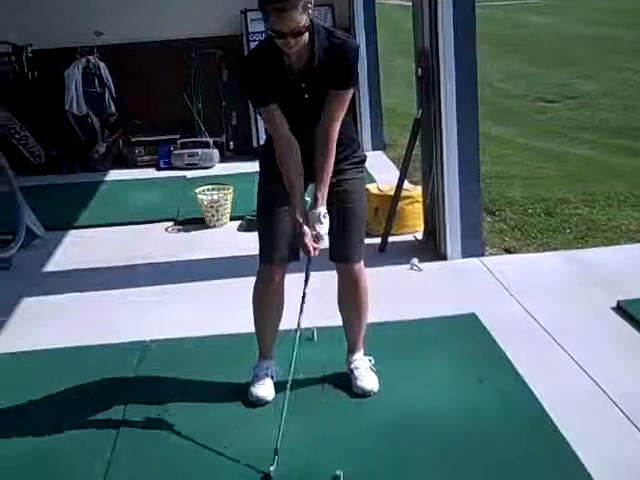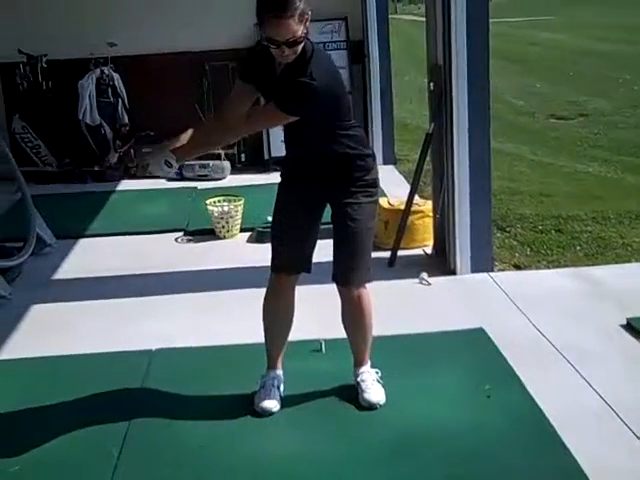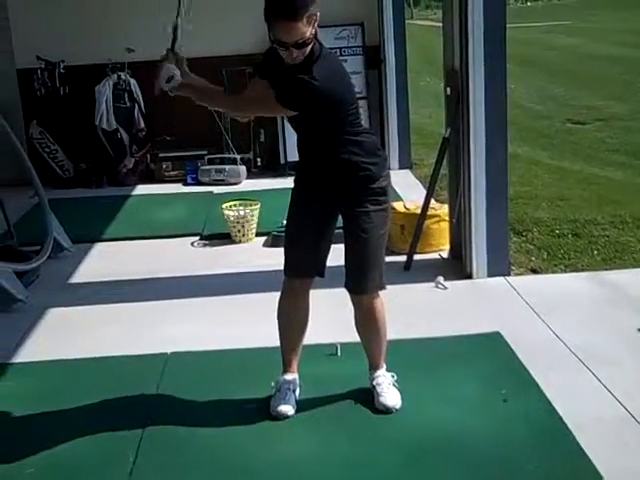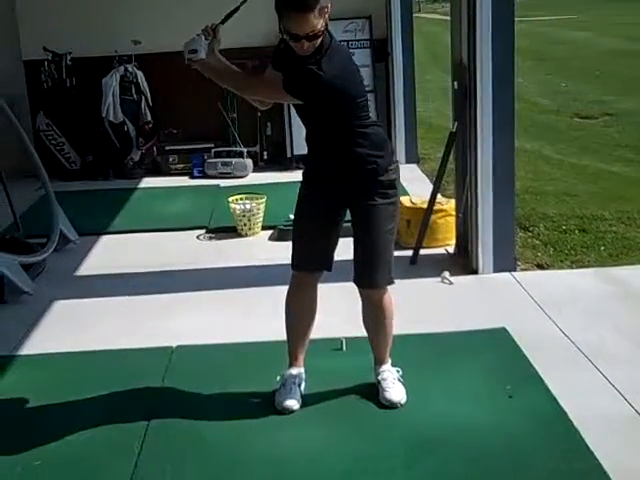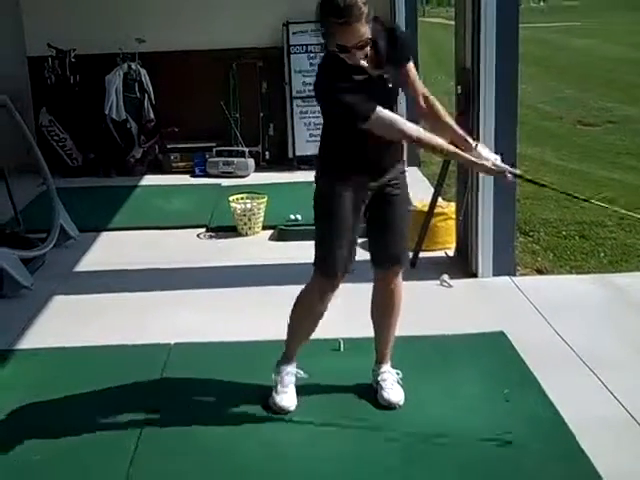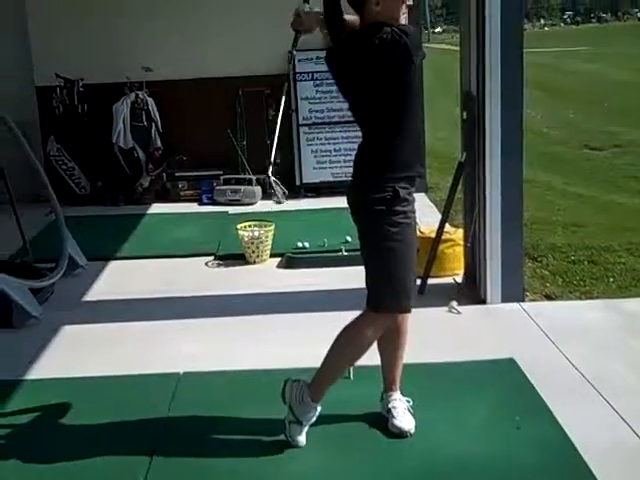
dt=0.7s
person 1, frame 1
left shoulder: (342, 50)
right shoulder: (256, 66)
left elbow: (328, 130)
right elbow: (285, 142)
left wrist: (321, 200)
right wrist: (300, 214)
left hip: (341, 160)
right hip: (282, 166)
left knee: (351, 264)
right knee: (272, 268)
left ankle: (357, 356)
right ankle: (265, 363)
person 1, frame 2
left shoulder: (314, 80)
right shoulder: (260, 58)
left elbow: (240, 129)
right elbow: (225, 118)
left wrist: (178, 156)
right wrist: (172, 145)
left hip: (351, 175)
right hip: (301, 170)
left knee: (352, 284)
right knee: (282, 276)
left ankle: (364, 369)
right ankle: (274, 372)
person 1, frame 3
left shoulder: (318, 82)
right shoulder: (279, 57)
left elbow: (242, 106)
right elbow: (245, 107)
left wrist: (185, 83)
right wrist: (188, 80)
left hip: (362, 181)
right hip: (314, 176)
left knee: (364, 290)
right knee: (295, 281)
left ankle: (379, 373)
right ankle: (289, 376)
person 1, frame 4
left shoulder: (326, 73)
right shoulder: (292, 49)
left elbow: (256, 90)
right elbow: (261, 96)
left wrist: (207, 63)
right wrist: (215, 58)
left hip: (370, 175)
right hip: (322, 171)
left knee: (373, 285)
right knee: (304, 275)
left ankle: (384, 367)
right ankle: (295, 369)
person 1, frame 5
left shoulder: (390, 38)
right shoulder: (334, 85)
left elbow: (422, 98)
right elbow: (402, 132)
left wrist: (468, 142)
right wrist: (466, 158)
left hip: (389, 169)
right hip: (341, 176)
left knee: (390, 272)
right knee: (328, 278)
left ankle: (383, 367)
right ankle: (286, 367)
person 1, frame 6
left shoulder: (341, 53)
right shoulder: (400, 43)
left hip: (381, 188)
right hip: (386, 192)
left knee: (397, 301)
right knee: (385, 308)
left ankle: (392, 394)
right ankle: (307, 395)
